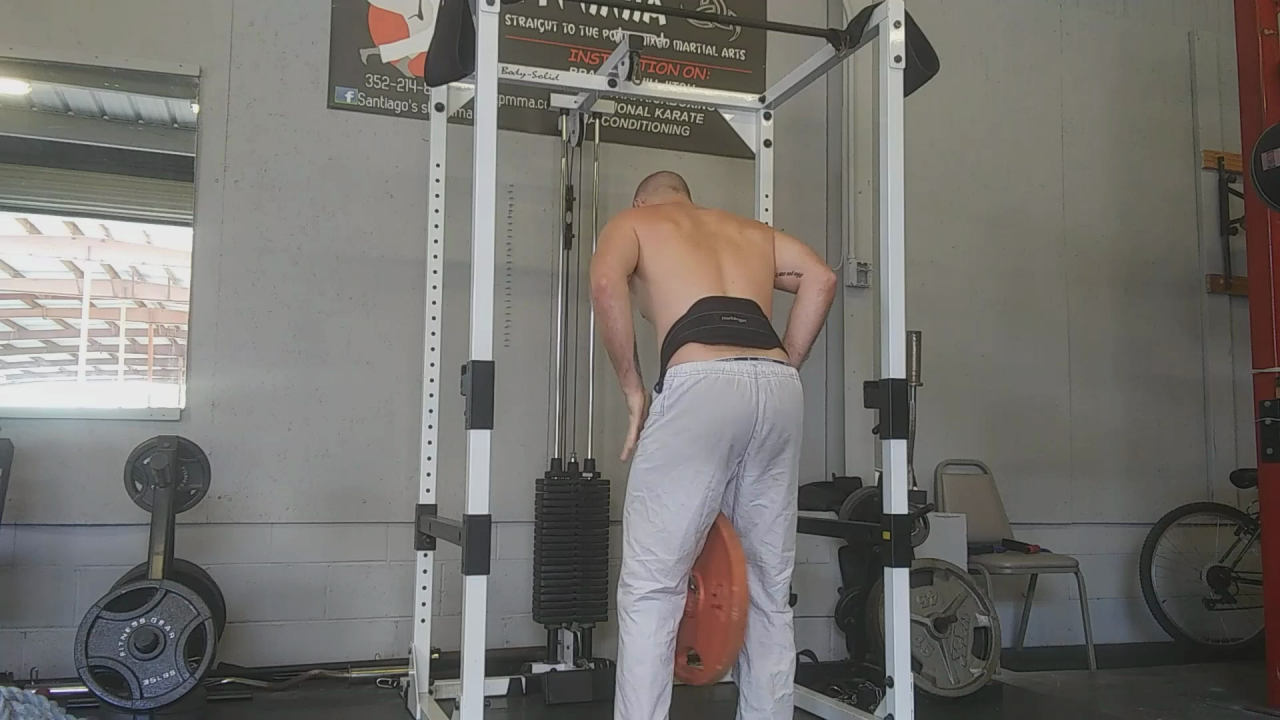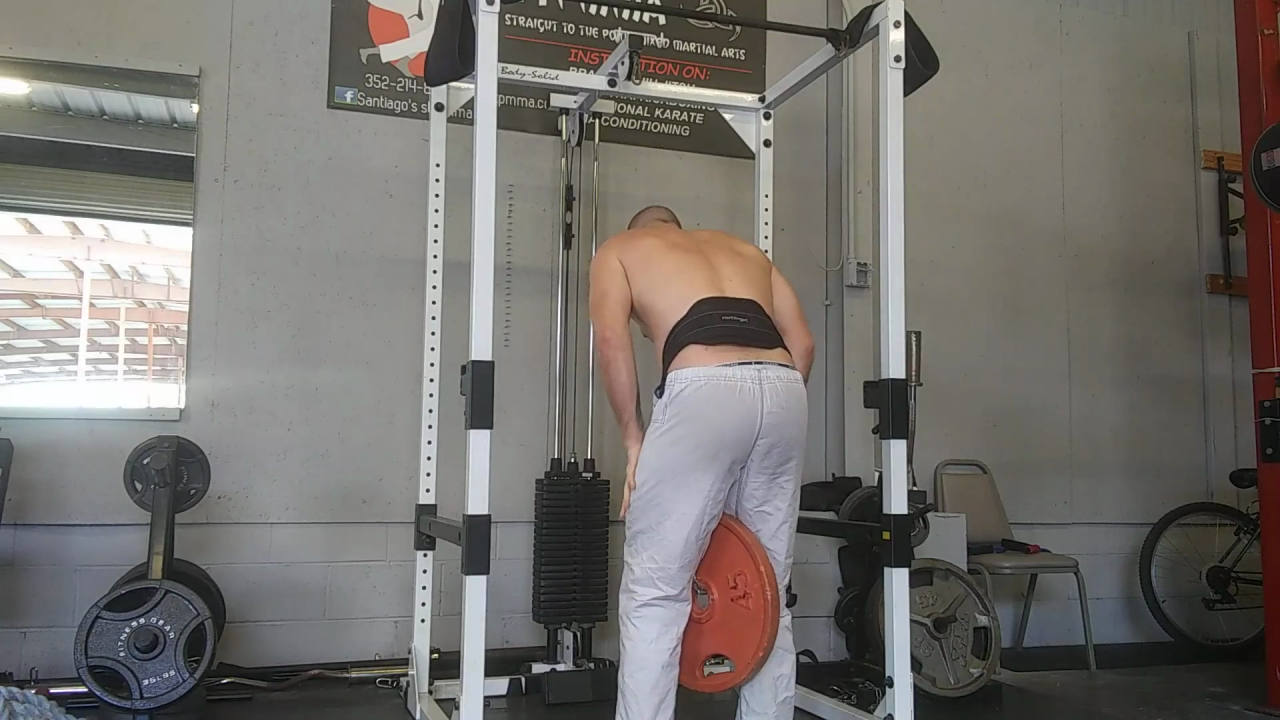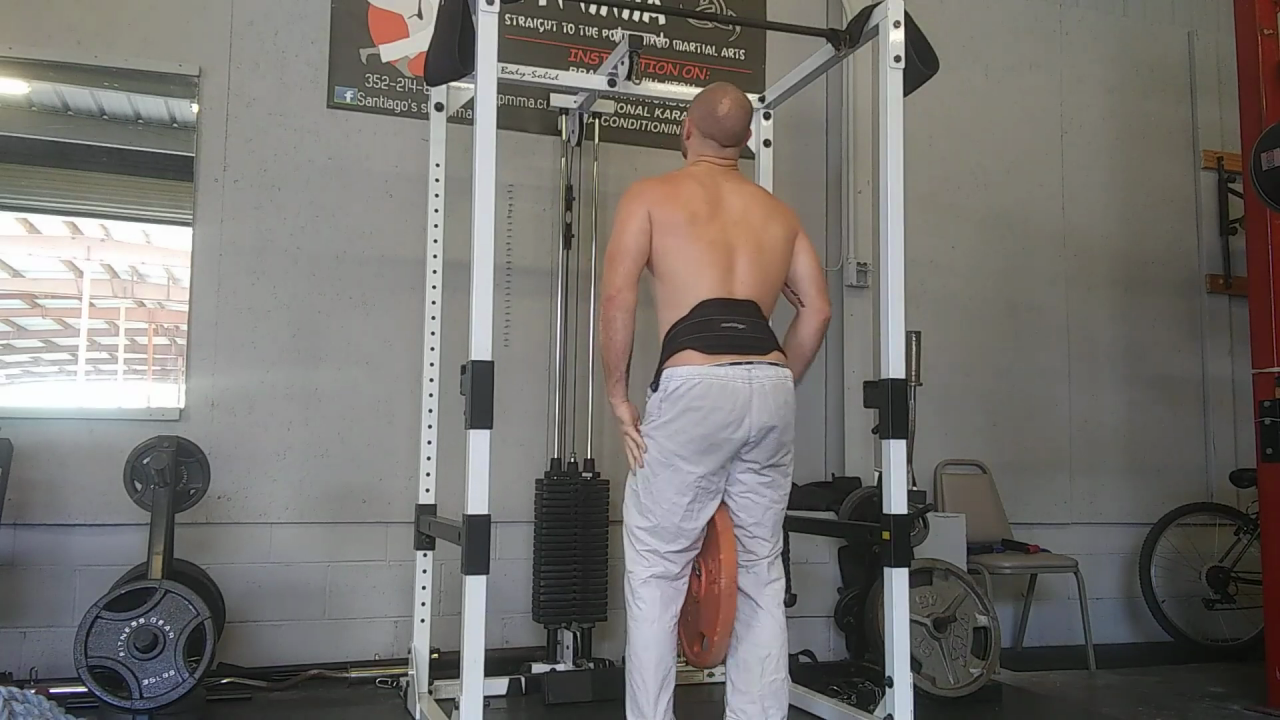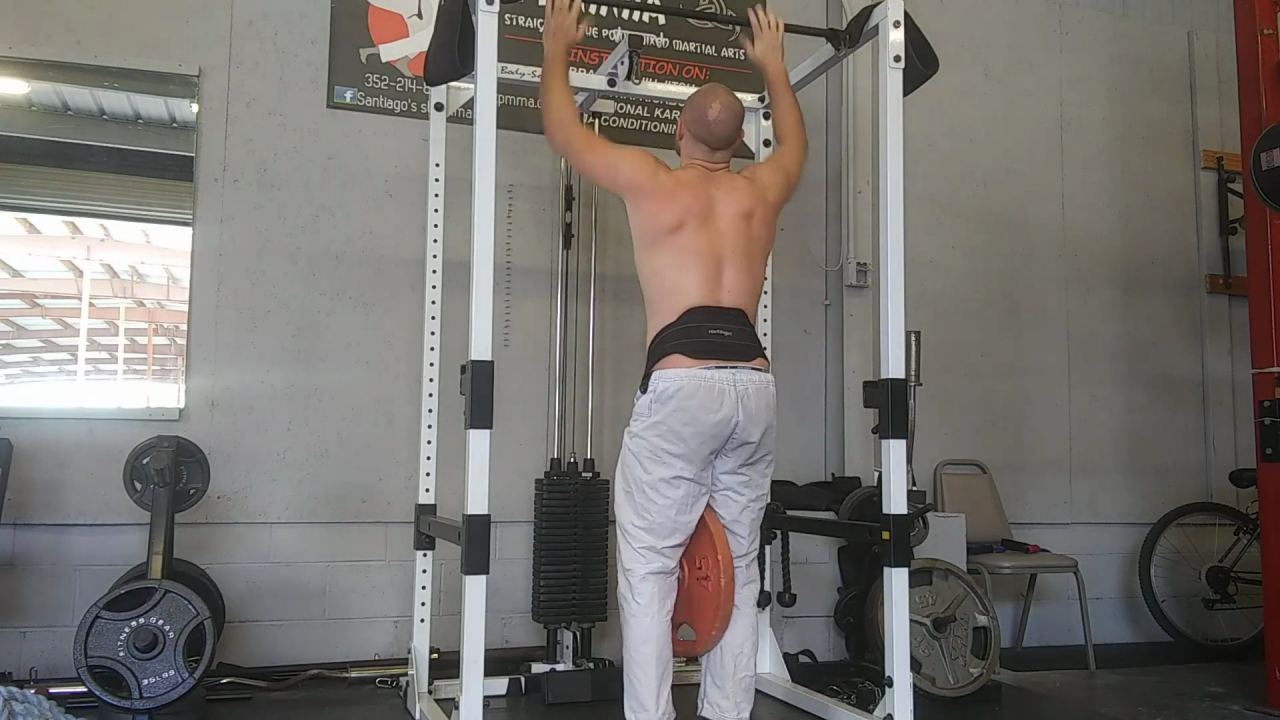
dt=0.7s
person 1, frame 1
left shoulder: (635, 220)
right shoulder: (750, 229)
left elbow: (606, 280)
right elbow: (820, 278)
left wrist: (633, 388)
left hip: (702, 384)
right hip: (778, 387)
left knee: (651, 583)
right knee: (769, 585)
person 1, frame 2
left shoulder: (621, 248)
right shoulder: (744, 248)
left elbow: (610, 335)
right elbow: (801, 339)
left wrist: (634, 437)
right wrist: (772, 400)
left hip: (705, 389)
right hip: (784, 389)
left knee: (655, 590)
person 1, frame 3
left shoulder: (651, 195)
right shoulder: (776, 210)
left elbow: (617, 297)
right elbow: (816, 309)
left wrist: (619, 396)
left hip: (695, 386)
right hip: (771, 388)
left knee: (656, 573)
right knee: (760, 575)
person 1, frame 4
left shoulder: (647, 182)
right shoulder: (761, 193)
left elbow: (562, 128)
right elbow: (796, 144)
right wrist: (772, 67)
left hip: (680, 386)
right hip: (753, 387)
left knee: (647, 568)
right knee: (737, 570)
